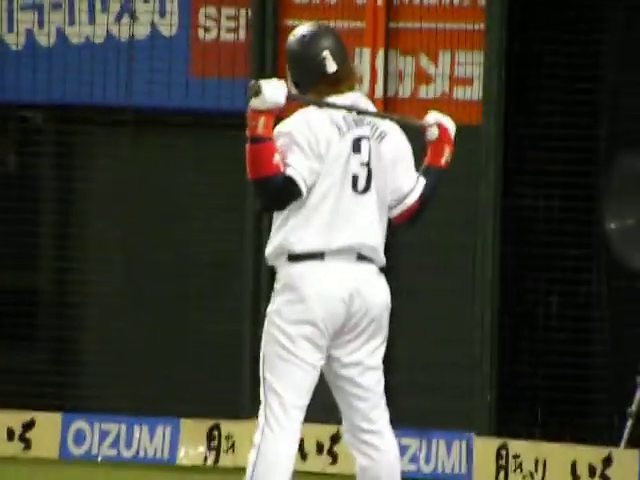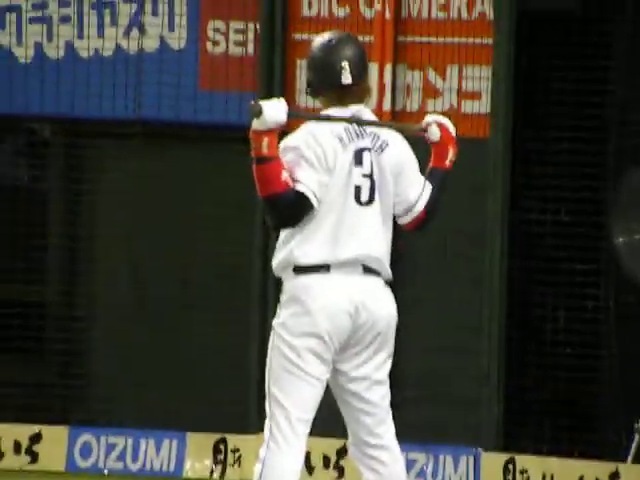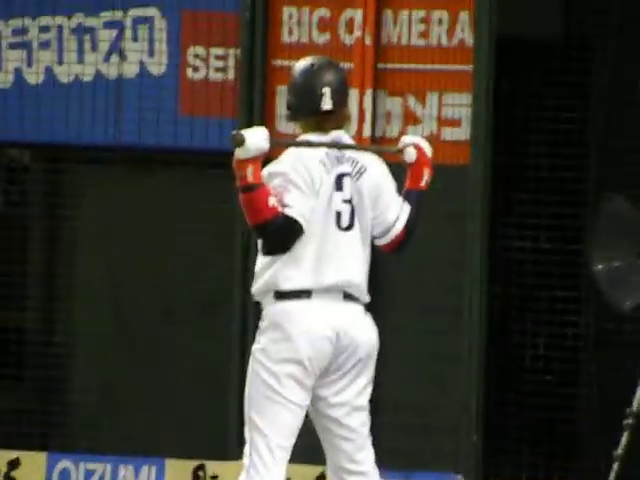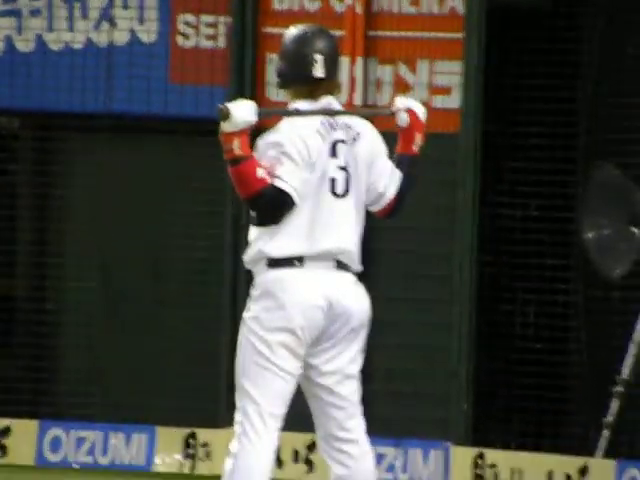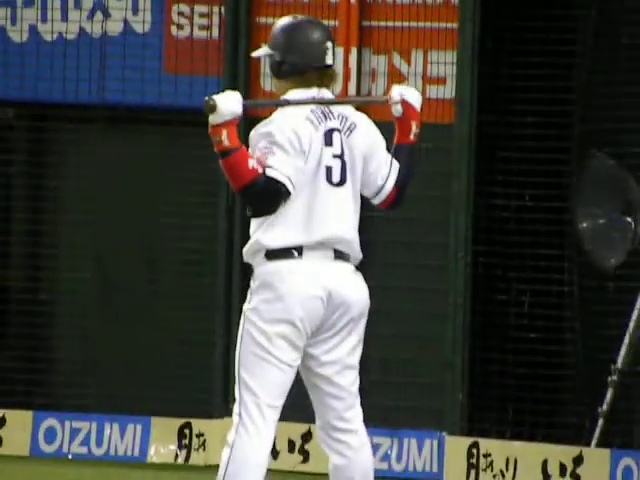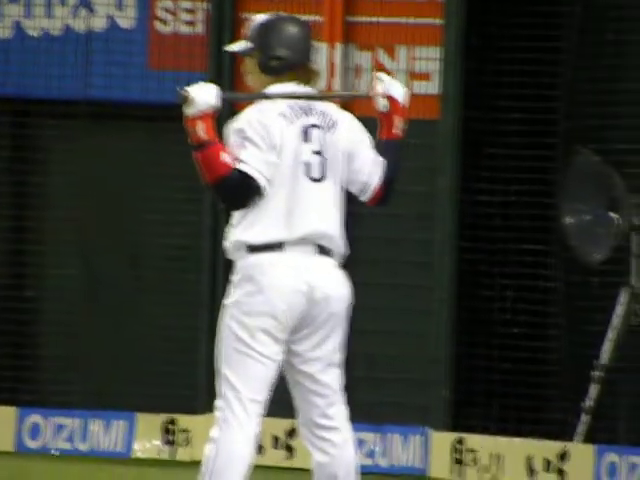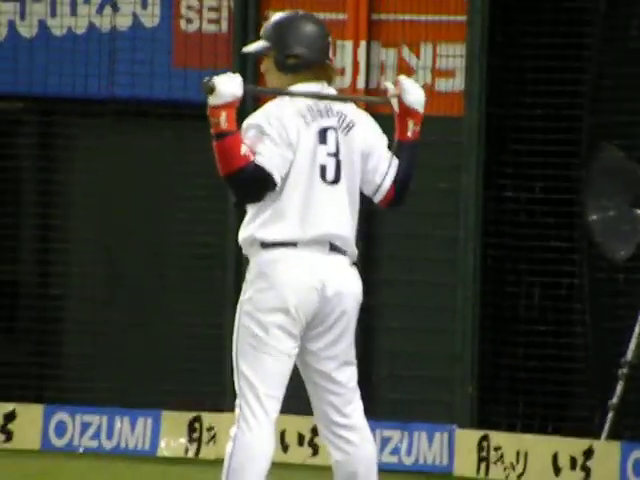
dt=0.3s
person 1, frame 1
left shoulder: (306, 124)
right shoulder: (389, 133)
left elbow: (274, 193)
right elbow: (409, 208)
left wrist: (260, 121)
right wrist: (440, 150)
left hip: (309, 281)
right hip: (366, 284)
left knee: (280, 413)
right knee: (368, 415)
person 1, frame 2
left shoulder: (311, 137)
right shoulder: (393, 143)
left elbow: (285, 210)
right elbow: (418, 215)
left wrist: (264, 141)
right wrist: (443, 152)
left hip: (314, 295)
right hip: (373, 297)
left knee: (286, 426)
right knee: (376, 430)
person 1, frame 3
left shoulder: (293, 163)
right shoulder: (371, 166)
left elbow: (276, 235)
right elbow: (396, 237)
left wrist: (248, 169)
right wrist: (419, 173)
left hip: (295, 319)
right hip: (352, 322)
person 1, frame 4
left shoulder: (289, 133)
right shoulder: (363, 133)
left elbow: (267, 208)
right elbow: (389, 202)
left wrist: (236, 142)
right wrist: (411, 135)
left hip: (288, 289)
right hip: (343, 291)
left knee: (257, 421)
right knee: (345, 423)
person 1, frame 5
left shoulder: (284, 122)
right shoulder: (358, 124)
left elbow: (262, 197)
right elbow: (392, 193)
left wrist: (224, 132)
right wrist: (407, 124)
left hip: (287, 279)
right hip: (343, 282)
left knee: (254, 414)
right knee: (343, 416)
person 1, frame 6
left shoulder: (260, 118)
right shoulder: (340, 120)
left elbow: (235, 191)
right elbow: (380, 189)
left wrist: (200, 124)
right wrist: (393, 119)
left hip: (267, 274)
right hip: (325, 276)
left knee: (238, 410)
right knee: (327, 413)
person 1, frame 7
left shoulder: (276, 115)
right shoulder: (358, 121)
left elbow: (249, 185)
right elbow: (393, 191)
left wrist: (222, 115)
right wrist: (409, 121)
left hip: (281, 272)
right hip: (338, 276)
left knee: (256, 408)
right knee: (343, 411)
